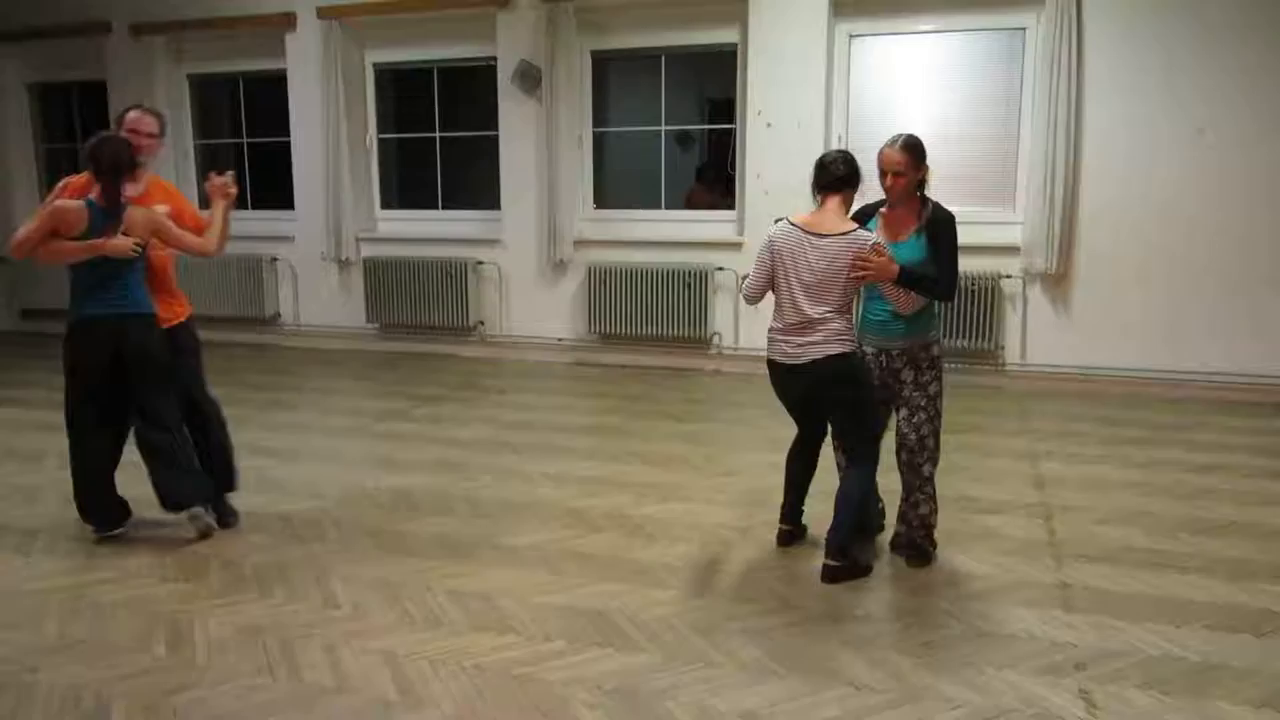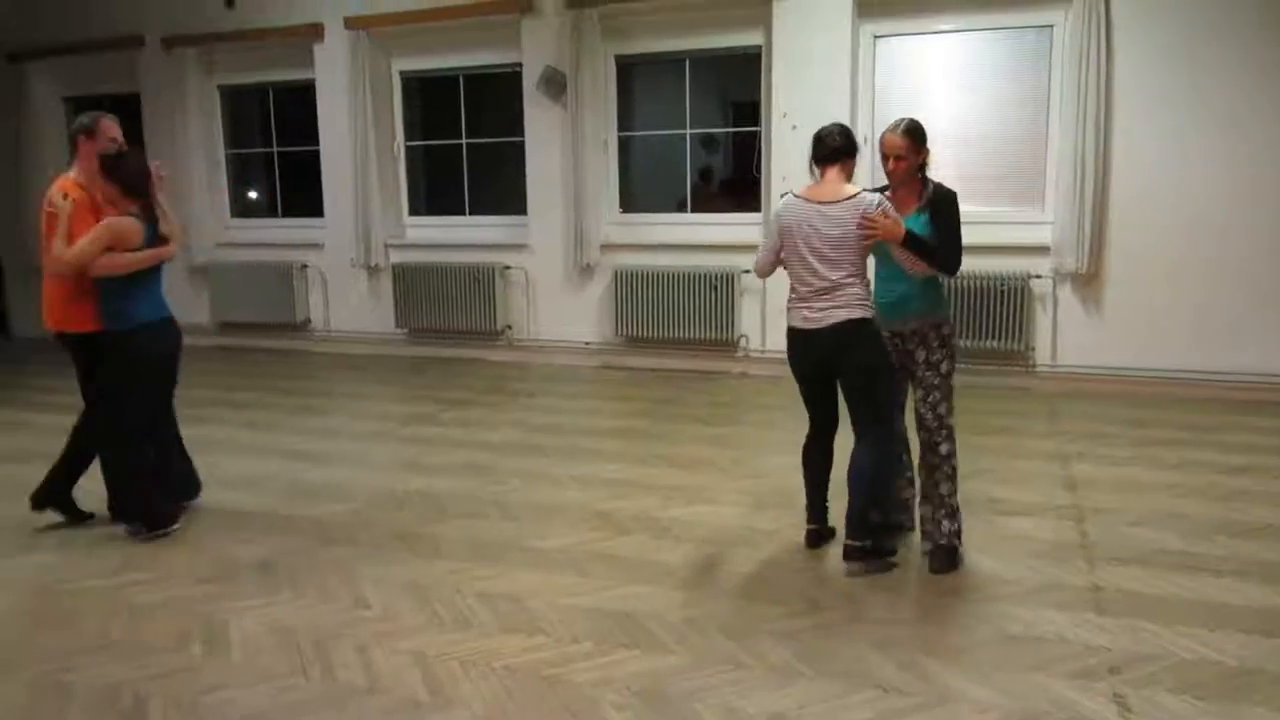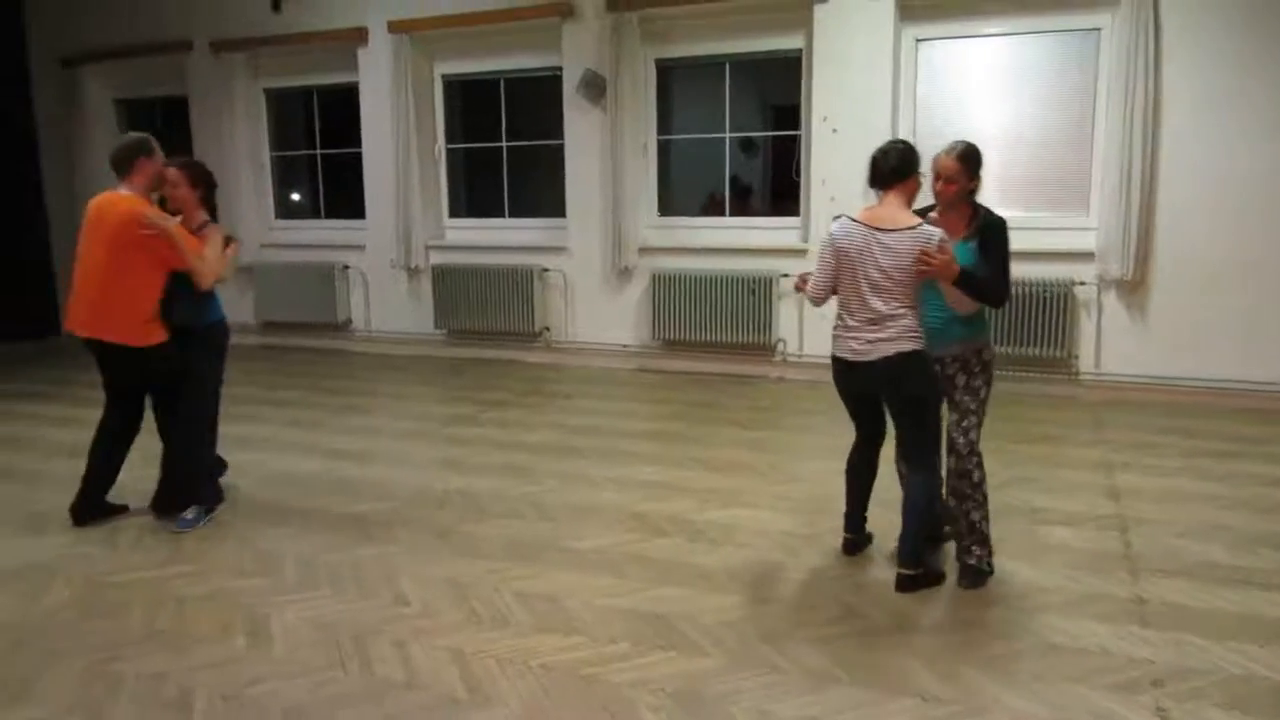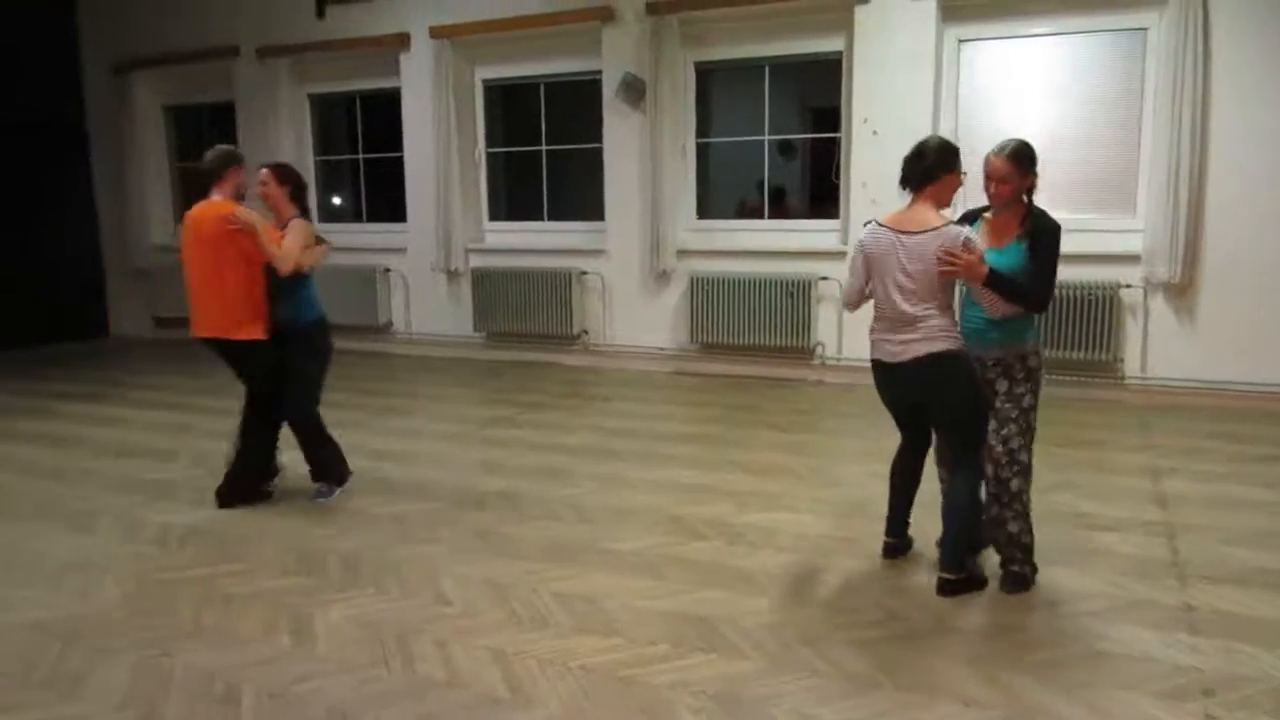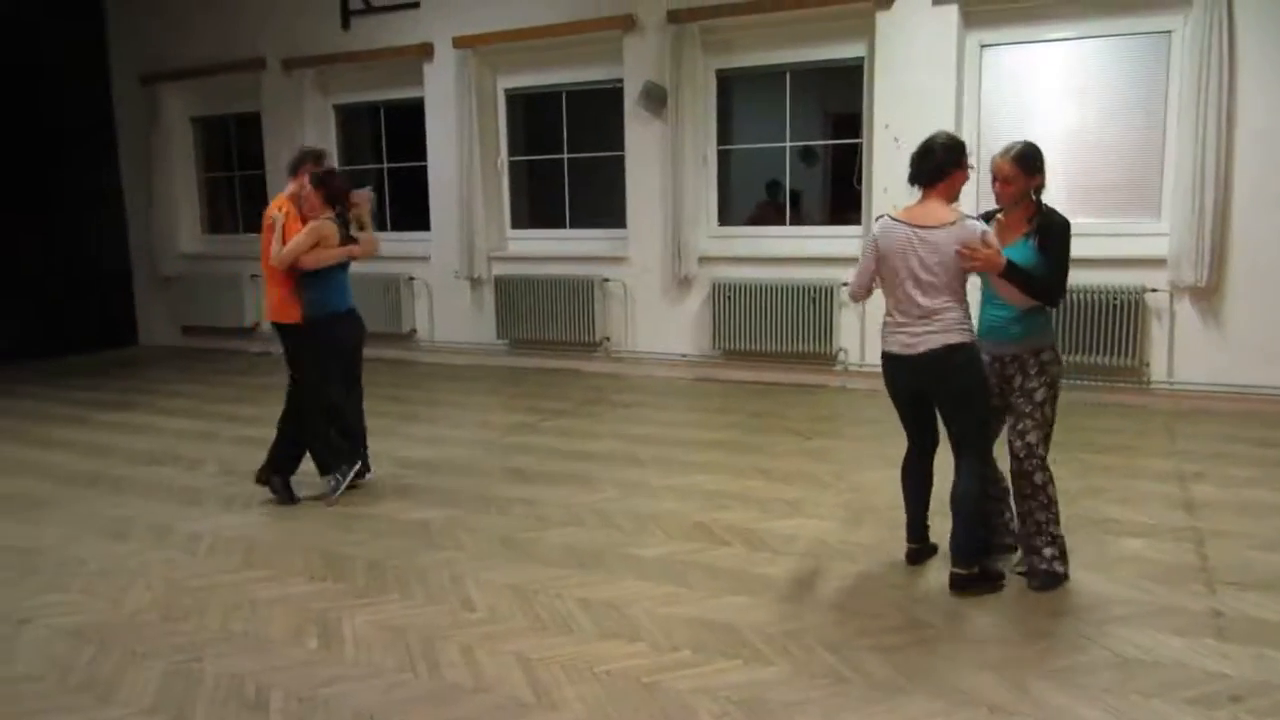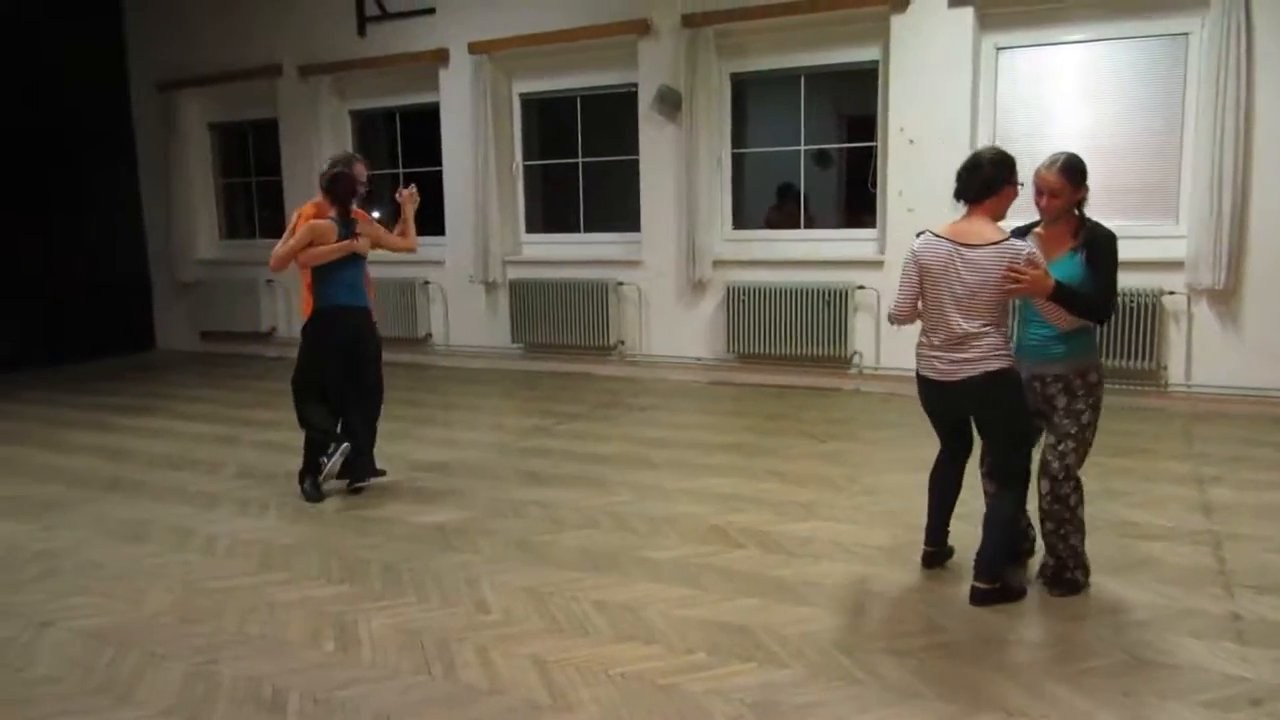
dt=0.5s
person 1, frame 1
left shoulder: (781, 232)
right shoulder: (863, 243)
left elbow: (752, 294)
right elbow: (905, 304)
left hip: (782, 363)
right hip: (834, 363)
left knee: (809, 433)
right knee: (861, 453)
left ankle: (789, 524)
right ankle: (838, 556)
person 1, frame 2
left shoulder: (788, 206)
right shoulder: (871, 204)
left elbow: (762, 267)
left hip: (802, 334)
right hip: (853, 331)
left knee: (821, 425)
right knee: (873, 431)
left ankle: (816, 524)
right ankle: (859, 538)
person 1, frame 3
left shoulder: (842, 229)
right shoulder: (929, 237)
left elbow: (818, 295)
left wrist: (806, 281)
left hip: (848, 360)
right hip: (903, 360)
left knee: (868, 438)
right knee: (921, 457)
left ankle: (853, 532)
right ankle: (911, 565)
person 1, frame 4
left shoulder: (873, 233)
right shoulder: (955, 237)
left elbow: (851, 300)
left hip: (886, 364)
right hip: (939, 363)
left knee: (913, 442)
right knee: (966, 459)
left ankle: (894, 537)
right ankle: (953, 569)
person 1, frame 5
left shoulder: (884, 228)
right shoulder: (971, 231)
left elbow: (857, 292)
left hip: (898, 357)
right hip: (952, 355)
left knee: (920, 444)
right knee: (973, 454)
left ankle: (917, 541)
right ankle: (966, 566)
person 1, frame 6
left shoulder: (925, 244)
right shoulder: (1017, 251)
left elbow: (901, 315)
right elbow: (1062, 318)
left hip: (933, 377)
right hip: (990, 379)
left knee: (952, 450)
right knee: (1010, 474)
left ankle: (934, 545)
right ankle: (988, 579)
person 2, frame 1
left shoulder: (938, 221)
right shoulder: (866, 217)
left elbow: (947, 289)
left wrist: (895, 273)
left hip: (917, 351)
right hip: (869, 346)
left knee: (916, 443)
left ankle: (916, 533)
person 2, frame 2
left shoulder: (940, 199)
left elbow: (951, 262)
left wrist: (902, 235)
left hip: (928, 330)
right hip: (884, 328)
left knee: (934, 426)
left ankle: (943, 535)
right ankle: (895, 512)
person 2, frame 3
left shoulder: (989, 226)
right shoulder: (916, 221)
left elbow: (999, 295)
left wrist: (955, 273)
left hip: (969, 355)
right hip: (921, 352)
left knee: (962, 446)
left ankle: (975, 552)
person 2, frame 4
left shoulder: (1042, 229)
right shoulder: (971, 220)
left elbow: (1039, 300)
right elbow: (935, 272)
left wrist: (985, 275)
left hip: (1014, 360)
right hip: (966, 355)
left knee: (1005, 458)
left ankle: (1018, 559)
person 2, frame 5
left shoulder: (1052, 226)
right shoulder: (983, 224)
left elbow: (1053, 294)
left wrist: (1002, 266)
left hip: (1033, 356)
right hip: (988, 352)
left knee: (1026, 450)
left ankle: (1047, 556)
right ankle: (996, 531)
person 2, frame 6
left shoulder: (1098, 241)
right shoulder: (1020, 238)
left elbow: (1103, 311)
left wrist: (1051, 288)
left hip: (1075, 376)
right hip: (1024, 371)
left knee: (1058, 469)
left ankle: (1068, 566)
right ankle: (1014, 541)
person 3, frame 1
left shoulder: (167, 194)
right shoulder: (78, 190)
right elbow: (49, 249)
left hip: (170, 320)
left knee: (197, 407)
left ankle: (218, 494)
person 3, frame 2
left shoulder: (93, 193)
right shoulder: (69, 196)
right elbow: (92, 263)
right wrist: (156, 254)
left hip: (100, 320)
right hip: (85, 323)
left ankle: (55, 490)
person 3, frame 3
left shoulder: (96, 207)
right shoulder: (151, 220)
right elbow: (205, 273)
right wrist: (225, 248)
left hip: (93, 327)
right hip: (136, 332)
left knee: (120, 411)
right knee: (173, 405)
left ankle: (91, 500)
person 3, frame 4
left shoulder: (192, 217)
right shoulder: (239, 219)
left hip: (210, 324)
right hip: (243, 327)
left knee: (260, 390)
right knee: (267, 399)
left ankle: (258, 464)
right ankle: (239, 485)
person 3, frame 5
left shoulder: (298, 208)
right shoulder: (284, 210)
left elbow: (326, 245)
right elbow: (304, 259)
right wrist: (349, 251)
left hip: (306, 314)
right hip: (294, 316)
right knee: (305, 392)
right ankle: (276, 468)
person 3, frame 6
left shoulder: (356, 216)
right shoulder: (309, 215)
left elbow: (397, 244)
right elbow: (280, 262)
left wrist: (405, 211)
left knee: (369, 391)
person 4, frame 1
left shoulder: (67, 211)
right shoulder: (145, 218)
left elbow: (17, 249)
right elbow: (208, 247)
right wrist: (223, 204)
left hip: (89, 333)
right hip: (140, 329)
left knee: (92, 426)
right knee: (161, 419)
left ankle: (107, 515)
right ankle: (193, 501)
person 4, frame 2
left shoulder: (114, 227)
right shoulder: (158, 224)
left elbow: (62, 265)
left wrist: (63, 218)
right wrist: (157, 198)
left hip: (131, 340)
right hip: (164, 333)
left knee: (121, 428)
right knee: (157, 417)
left ankle: (157, 515)
right ankle: (173, 493)
person 4, frame 3
left shoulder: (210, 233)
left hip: (204, 336)
right hip: (175, 333)
left knee: (192, 415)
right knee: (173, 412)
left ankle: (202, 498)
right ankle: (203, 479)
person 4, frame 4
left shoulder: (298, 227)
right shoulder: (273, 226)
left elbow: (285, 266)
left wrist: (258, 228)
left hip: (307, 332)
right hip: (281, 329)
left knee: (298, 406)
right knee: (273, 399)
left ankle: (333, 474)
person 4, frame 5
left shoulder: (317, 228)
right shoulder: (348, 229)
left elbow: (277, 262)
right elbow: (371, 246)
left wrist: (277, 227)
right wrist: (362, 214)
left hip: (325, 326)
right hip: (349, 322)
left knee: (311, 401)
right knee: (344, 396)
left ankle: (342, 461)
right ankle: (352, 463)
person 4, frame 6
left shoulder: (315, 228)
right shoulder: (366, 227)
left wrist: (292, 229)
right wrist: (407, 210)
left hip: (328, 321)
right hip: (361, 321)
left knee: (311, 391)
right knee: (360, 396)
left ankle: (331, 444)
right ankle: (359, 469)
